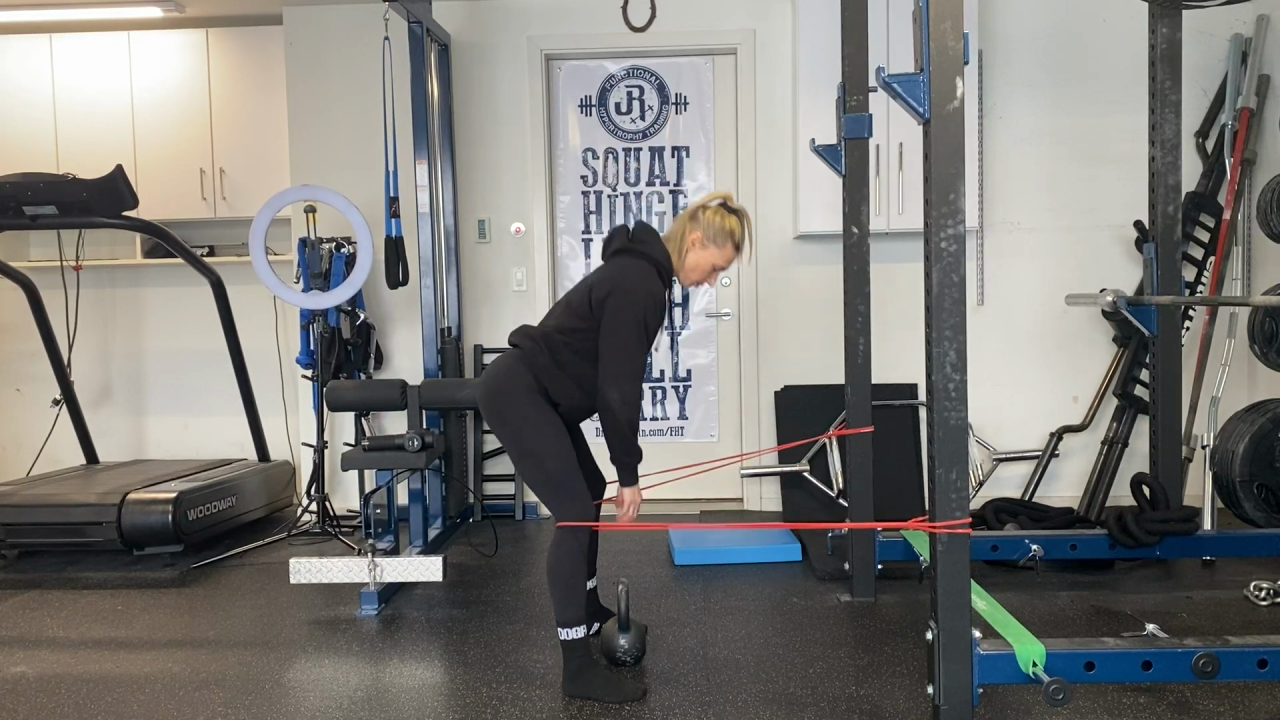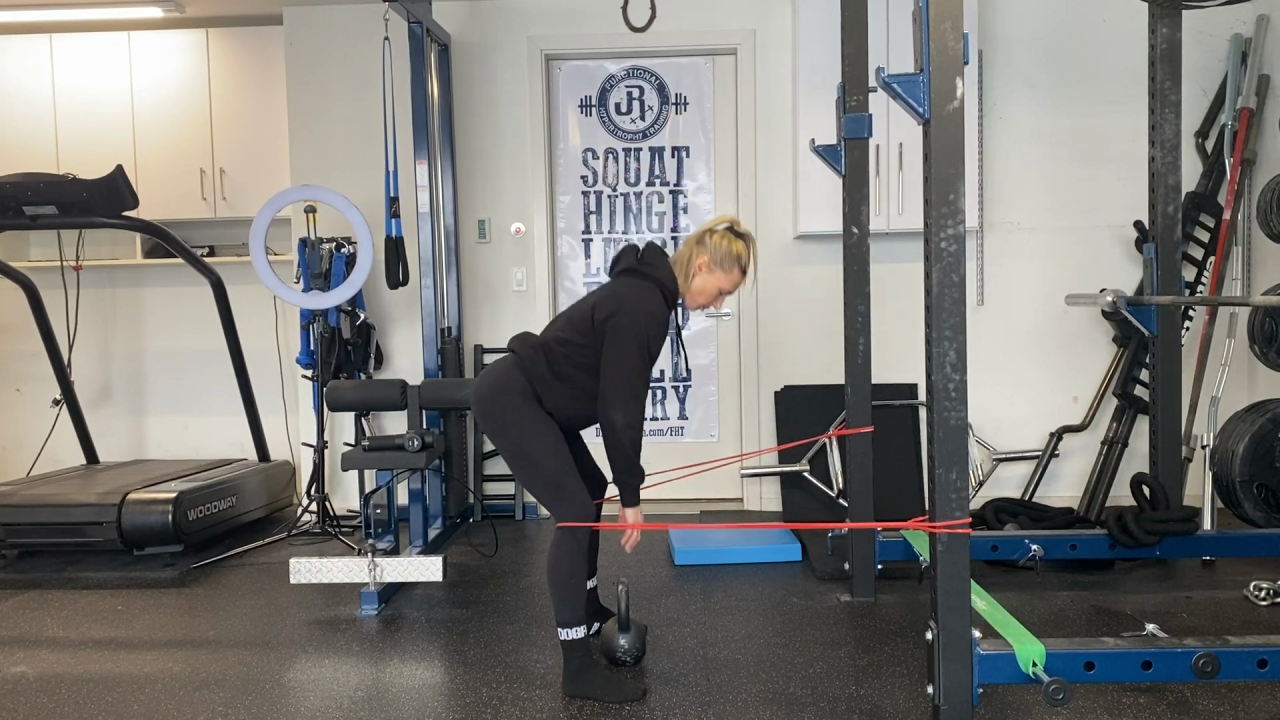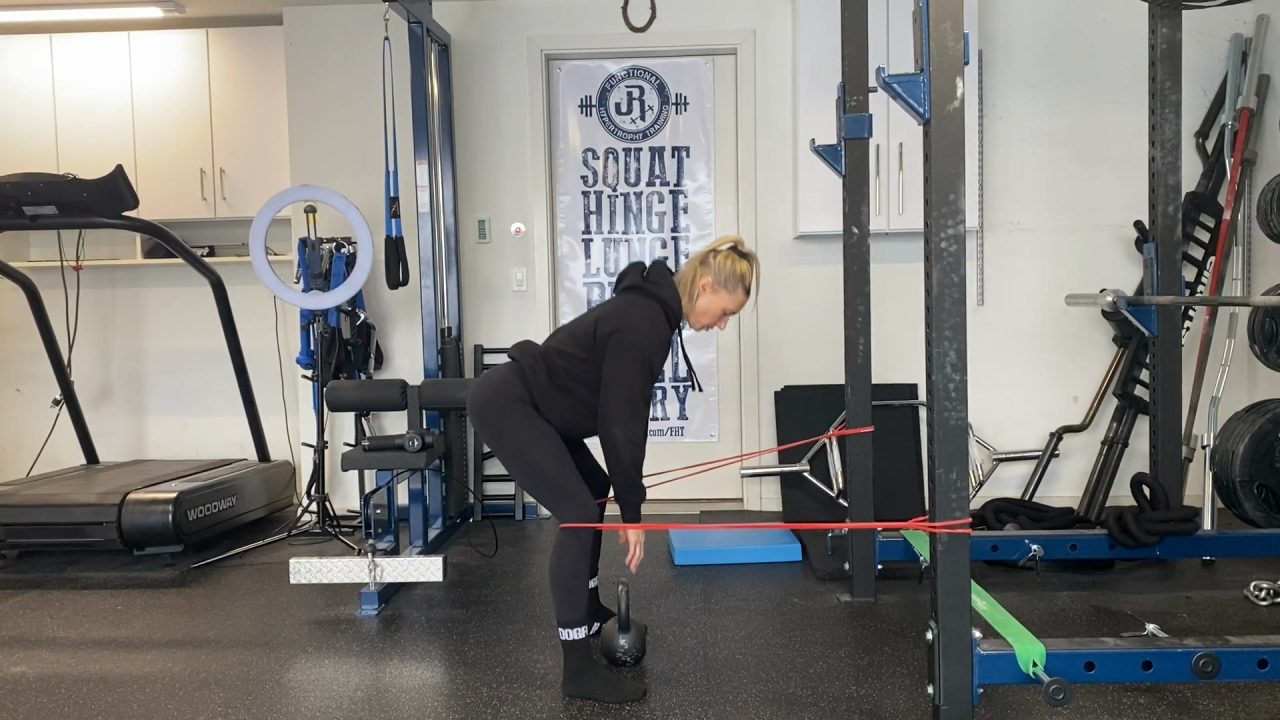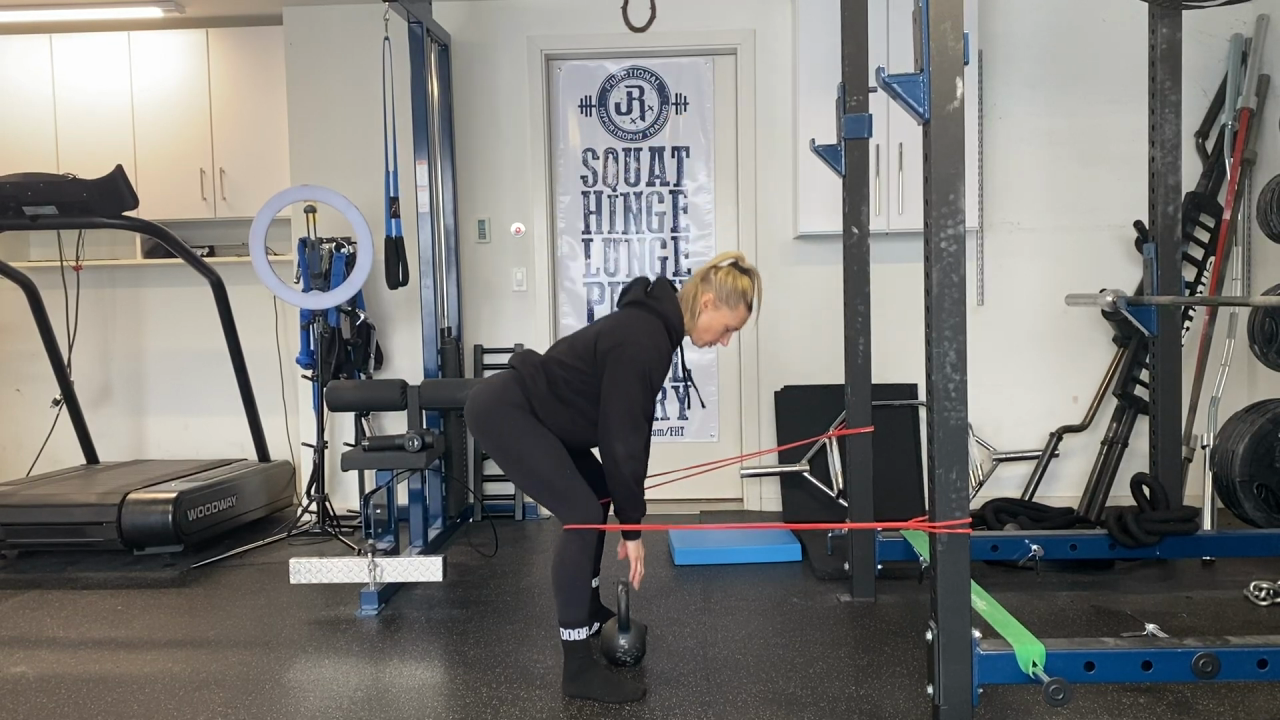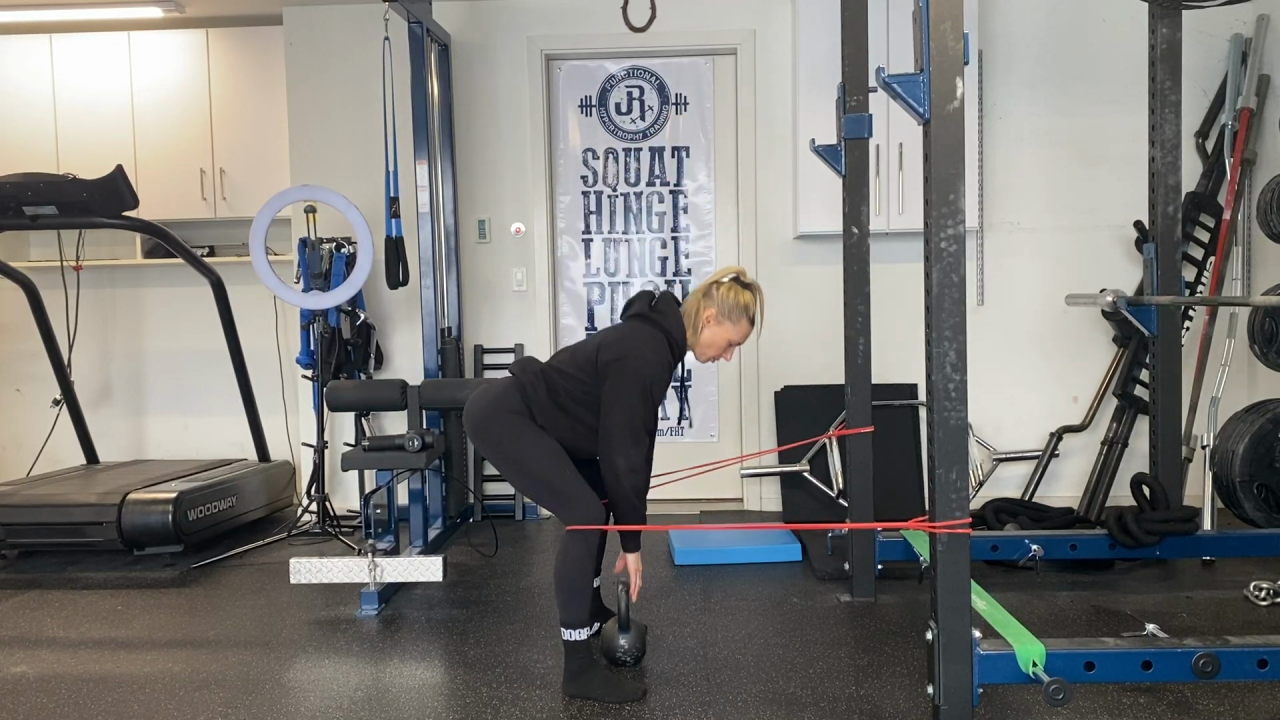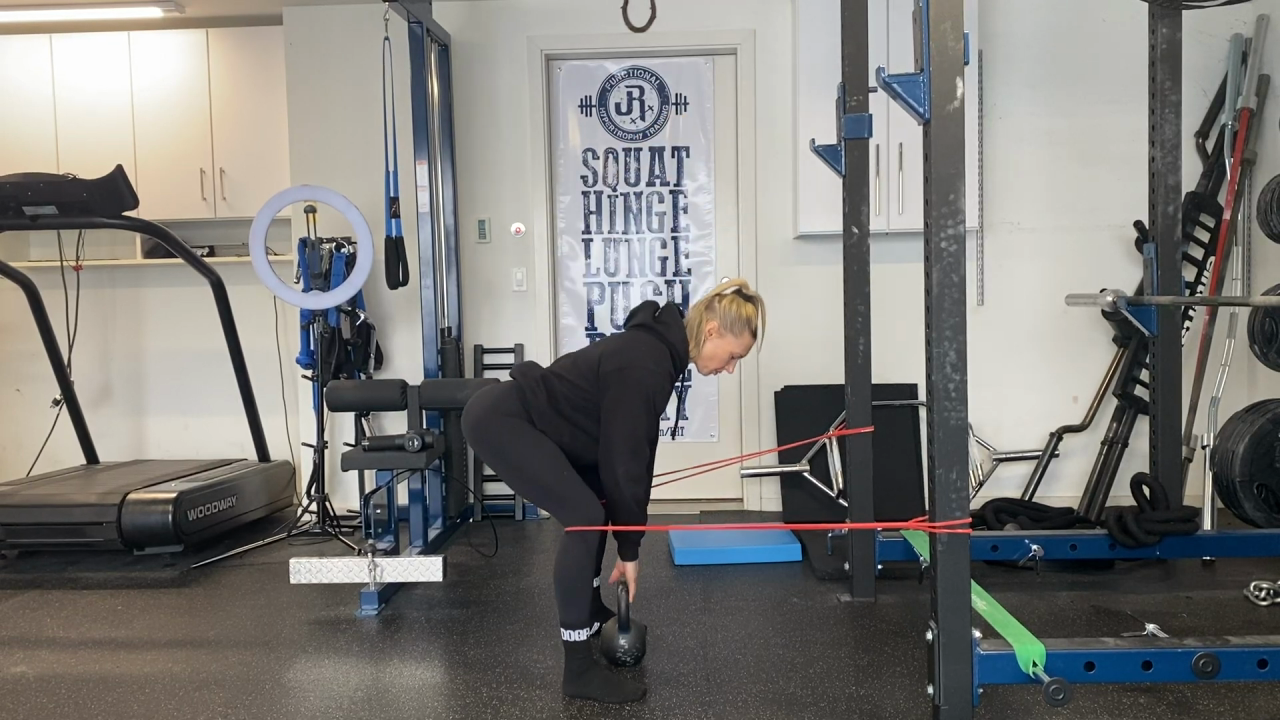
dt=0.1s
person 1, frame 1
left shoulder: (642, 273)
right shoulder: (636, 286)
left elbow: (617, 381)
right elbow: (618, 388)
left wrist: (622, 472)
right wrist: (630, 474)
left hip: (536, 393)
right hip: (516, 394)
left knee: (589, 494)
right knee: (574, 511)
left ankle: (589, 614)
right ankle: (578, 667)
person 1, frame 2
left shoulder: (646, 293)
right shoulder: (640, 307)
left elbow: (622, 399)
right elbow: (620, 408)
left wrist: (624, 485)
right wrist: (631, 496)
left hip: (535, 398)
right hip: (510, 399)
left knee: (590, 494)
right knee: (574, 512)
left ankle: (590, 614)
right ankle: (578, 666)
person 1, frame 3
left shoulder: (651, 312)
right shoulder: (640, 325)
left elbow: (628, 418)
right elbow: (621, 426)
left wrist: (626, 503)
right wrist: (632, 515)
left hip: (527, 403)
right hip: (504, 405)
left knee: (592, 495)
right knee: (578, 513)
left ankle: (591, 614)
right ankle: (578, 667)
person 1, frame 4
left shoulder: (653, 326)
right shoulder: (641, 340)
left elbow: (631, 430)
right elbow: (621, 439)
left wrist: (629, 514)
right wrist: (632, 529)
left hip: (528, 410)
right hip: (503, 411)
left knee: (596, 497)
right knee: (581, 513)
left ankle: (592, 613)
right ankle: (578, 666)
person 1, frame 5
left shoulder: (657, 340)
right shoulder: (642, 355)
left elbow: (635, 445)
right elbow: (622, 453)
left wrist: (630, 526)
right wrist: (631, 542)
left hip: (522, 414)
right hip: (500, 417)
left knee: (598, 500)
right knee: (583, 514)
left ankle: (591, 613)
right ankle: (579, 668)
person 1, frame 6
left shoulder: (658, 350)
right shoulder: (644, 366)
left elbow: (636, 453)
right elbow: (622, 462)
left wrist: (630, 536)
right wrist: (630, 551)
left hip: (523, 417)
right hip: (500, 421)
left knee: (599, 500)
right knee: (583, 516)
left ankle: (591, 613)
right ankle: (579, 667)
